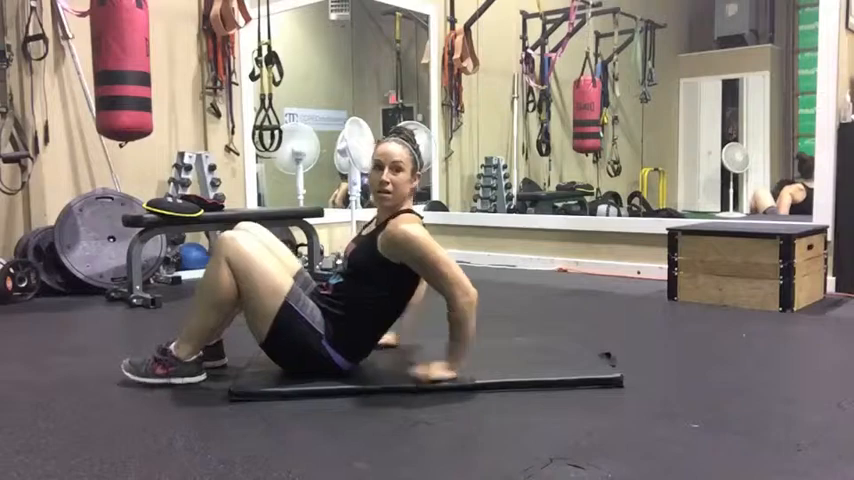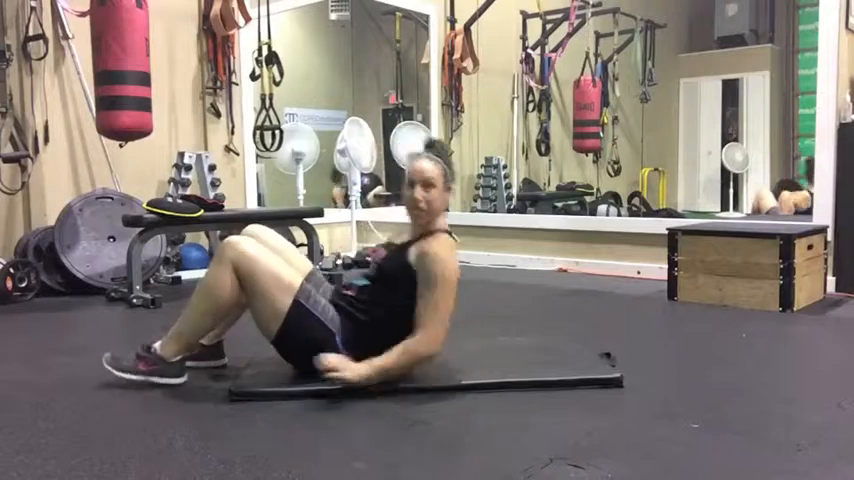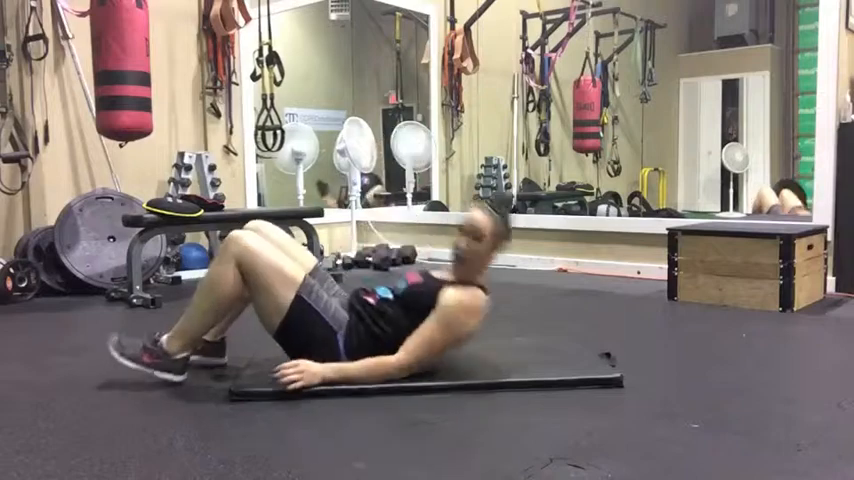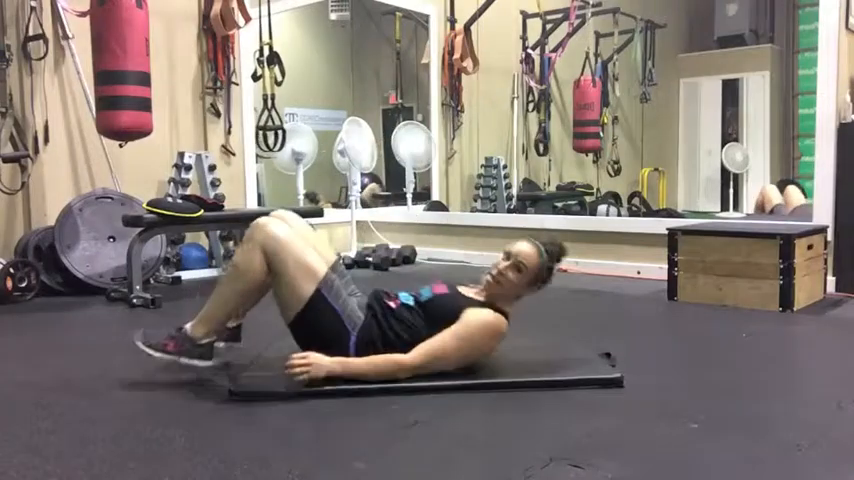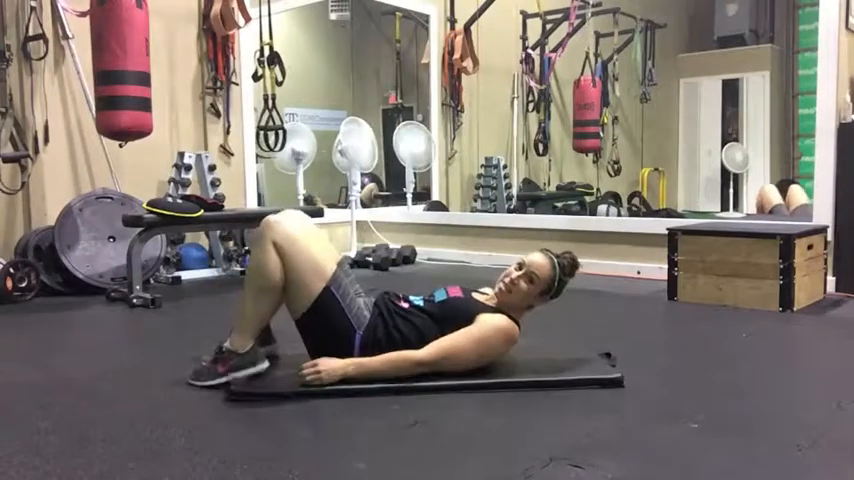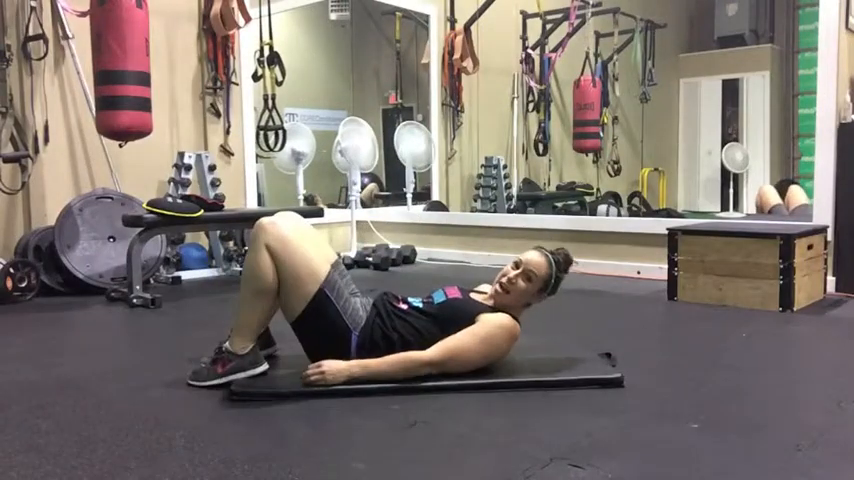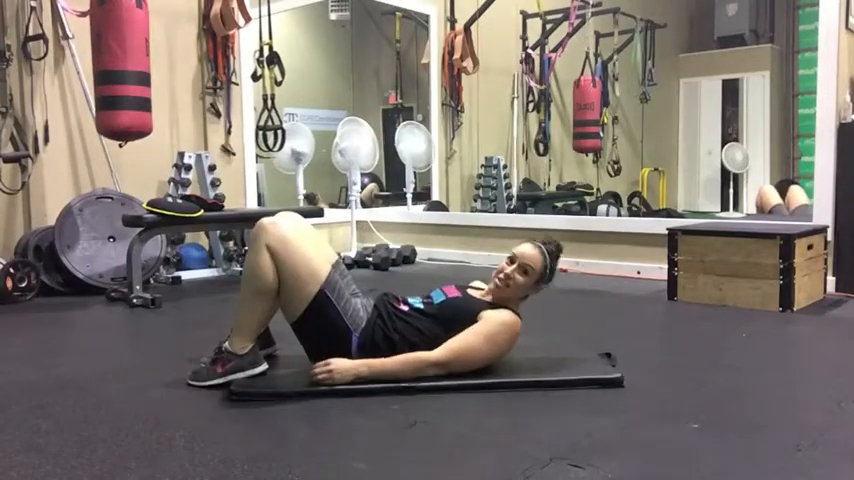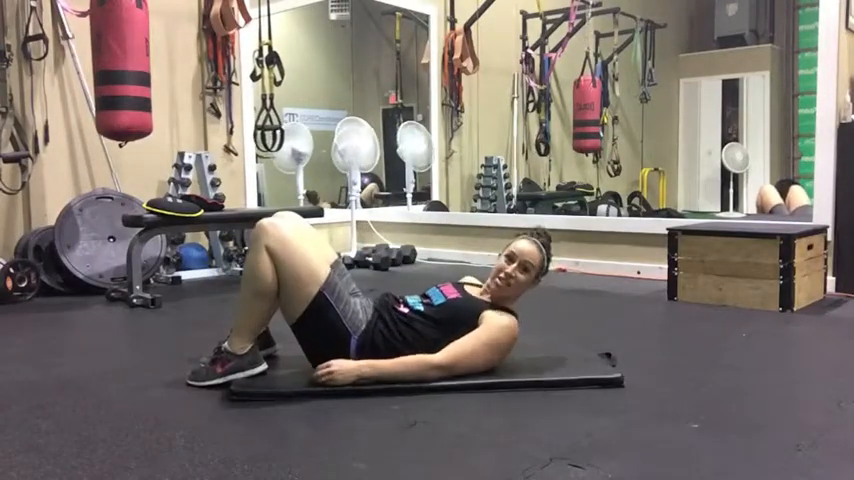
dt=0.2s
person 1, frame 1
left shoulder: (402, 231)
right shoulder: (382, 221)
left elbow: (464, 295)
right elbow: (414, 277)
left wrist: (451, 364)
right wrist: (384, 331)
left hip: (323, 349)
right hip: (318, 313)
left knee: (230, 245)
right knee: (246, 231)
left ankle: (183, 358)
right ankle: (207, 345)
person 1, frame 2
left shoulder: (437, 250)
right shoulder: (419, 239)
left elbow: (427, 343)
left wrist: (363, 369)
left hip: (335, 344)
right hip: (335, 313)
left knee: (235, 250)
right knee: (254, 234)
left ankle: (166, 356)
right ankle: (207, 344)
person 1, frame 3
left shoulder: (466, 301)
right shoulder: (453, 276)
left elbow: (401, 362)
left wrist: (325, 370)
left hip: (342, 342)
right hip: (347, 311)
left knee: (240, 245)
right knee: (258, 231)
left ankle: (171, 352)
right ankle: (210, 340)
person 1, frame 4
left shoulder: (489, 322)
right shoulder: (476, 294)
left elbow: (413, 364)
left wrist: (334, 365)
left hip: (352, 338)
right hip: (363, 310)
left knee: (265, 232)
right knee: (281, 219)
left ankle: (196, 338)
right ankle: (227, 323)
person 1, frame 5
left shoulder: (501, 327)
right shoulder: (488, 298)
left elbow: (424, 360)
left wrist: (346, 367)
left hip: (357, 338)
right hip: (371, 312)
left knee: (275, 230)
right knee: (291, 221)
left ankle: (240, 351)
right ankle: (255, 330)
person 1, frame 6
left shoulder: (502, 326)
right shoulder: (484, 295)
left elbow: (429, 361)
left wrist: (350, 369)
left hip: (354, 340)
right hip: (365, 313)
left knee: (269, 233)
right knee: (284, 222)
left ankle: (240, 354)
right ankle: (256, 335)
person 1, frame 7
left shoulder: (503, 322)
right shoulder: (479, 290)
left elbow: (436, 362)
left wrist: (356, 368)
left hip: (355, 340)
right hip: (365, 314)
left knee: (269, 233)
right knee: (285, 222)
left ankle: (240, 354)
right ankle: (256, 336)
person 1, frame 8
left shoulder: (502, 324)
right shoulder: (472, 285)
left elbow: (438, 365)
left wrist: (358, 369)
left hip: (354, 341)
right hip: (364, 314)
left knee: (270, 234)
right knee: (283, 221)
left ankle: (239, 354)
right ankle: (256, 336)
